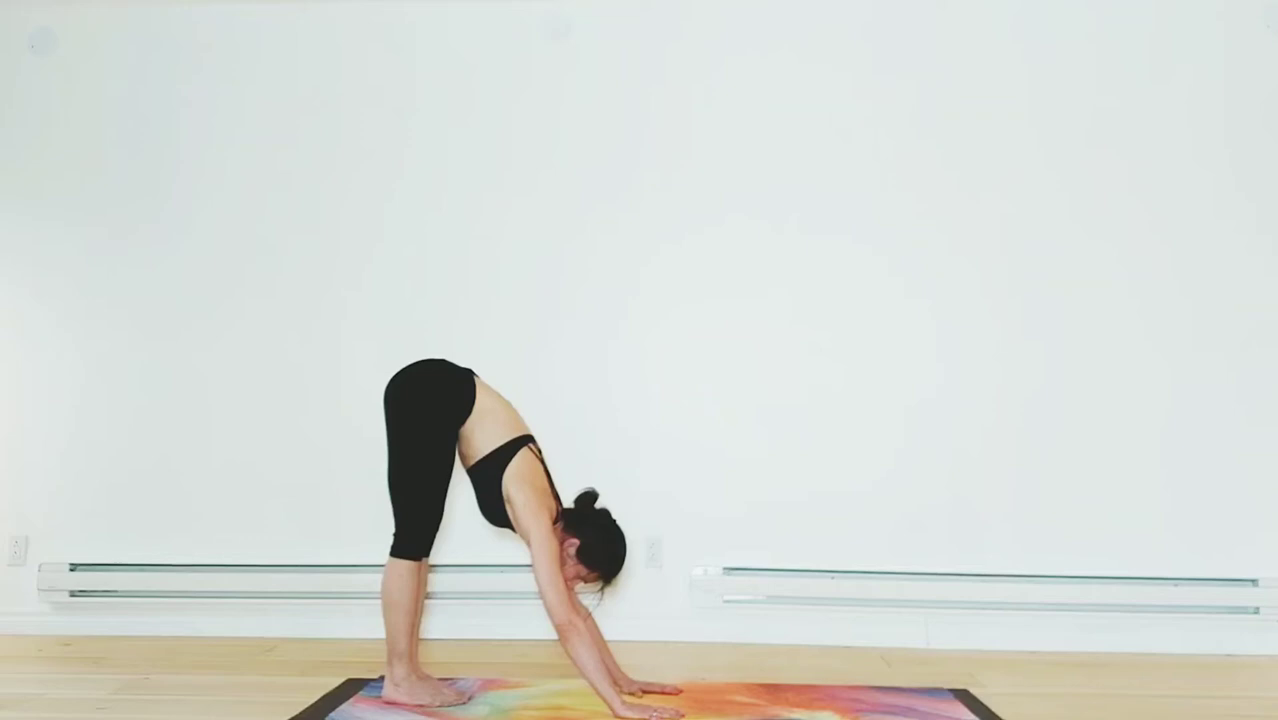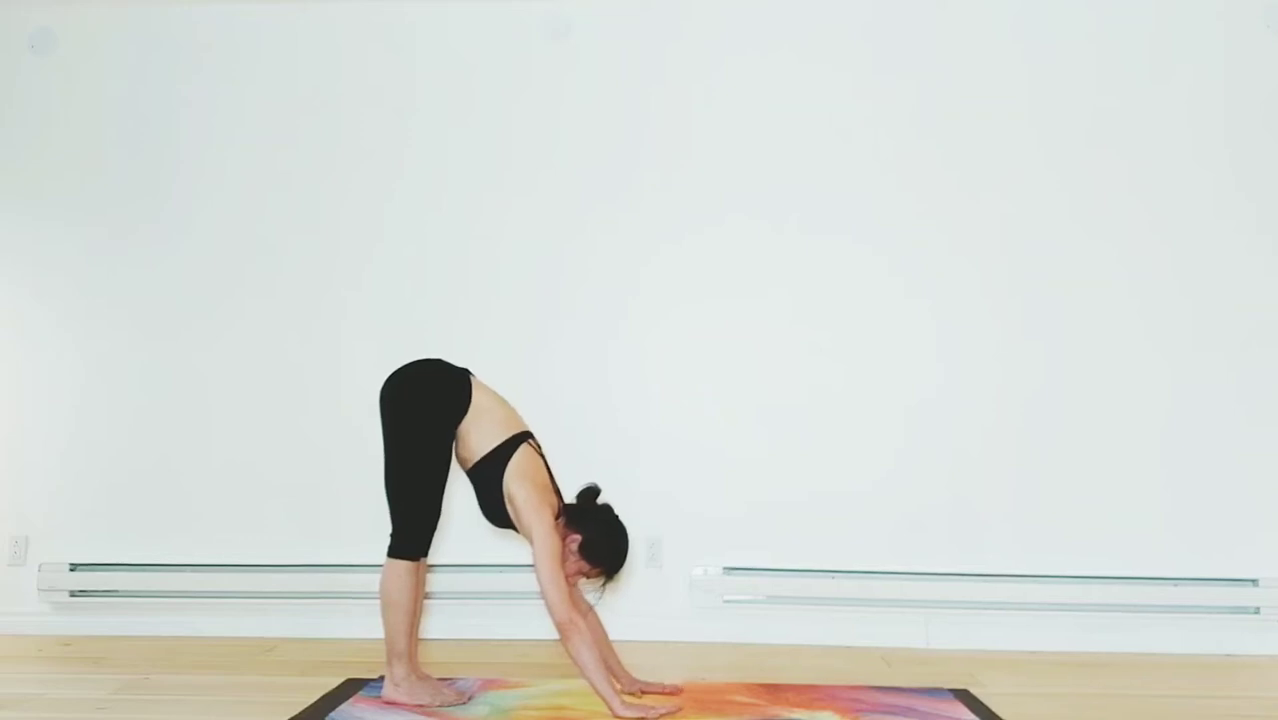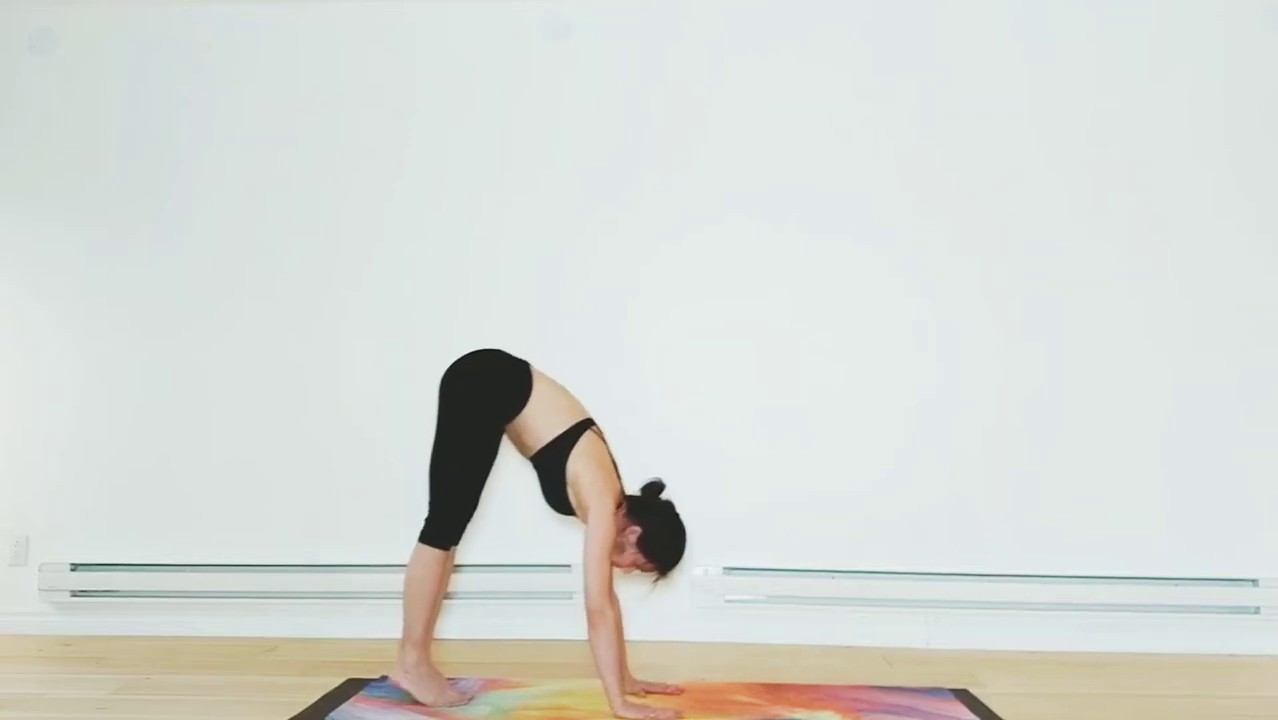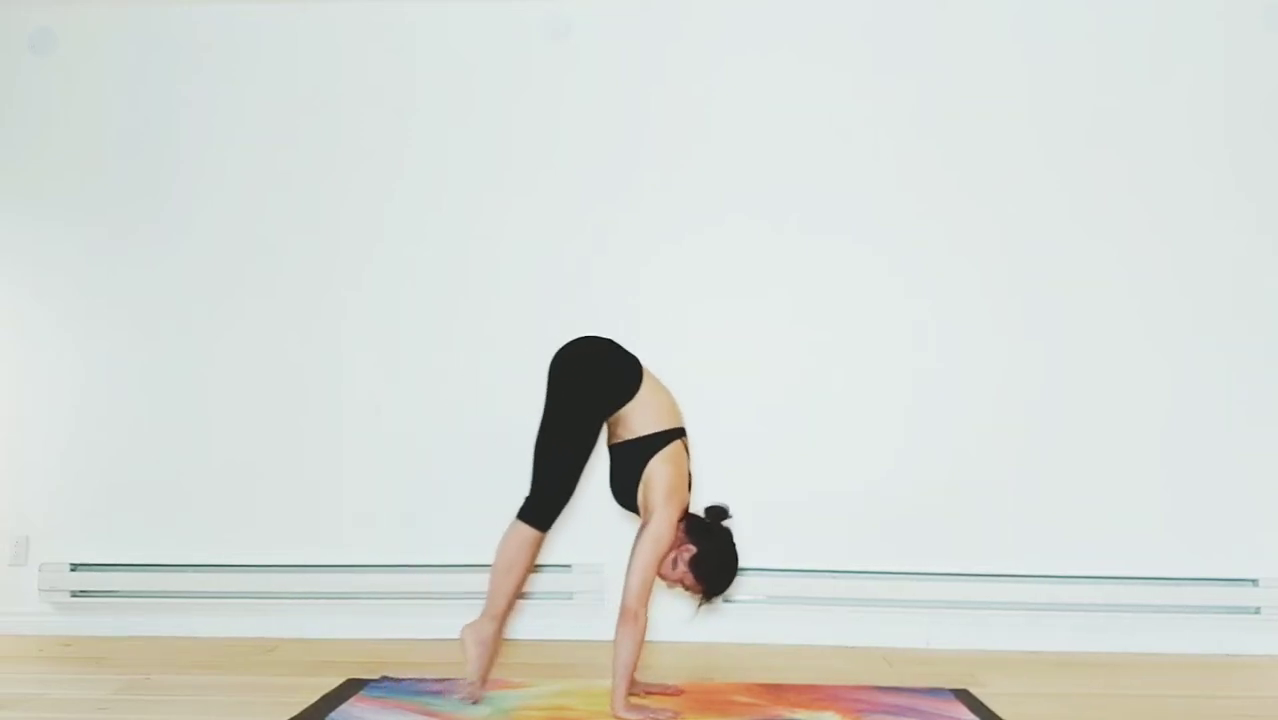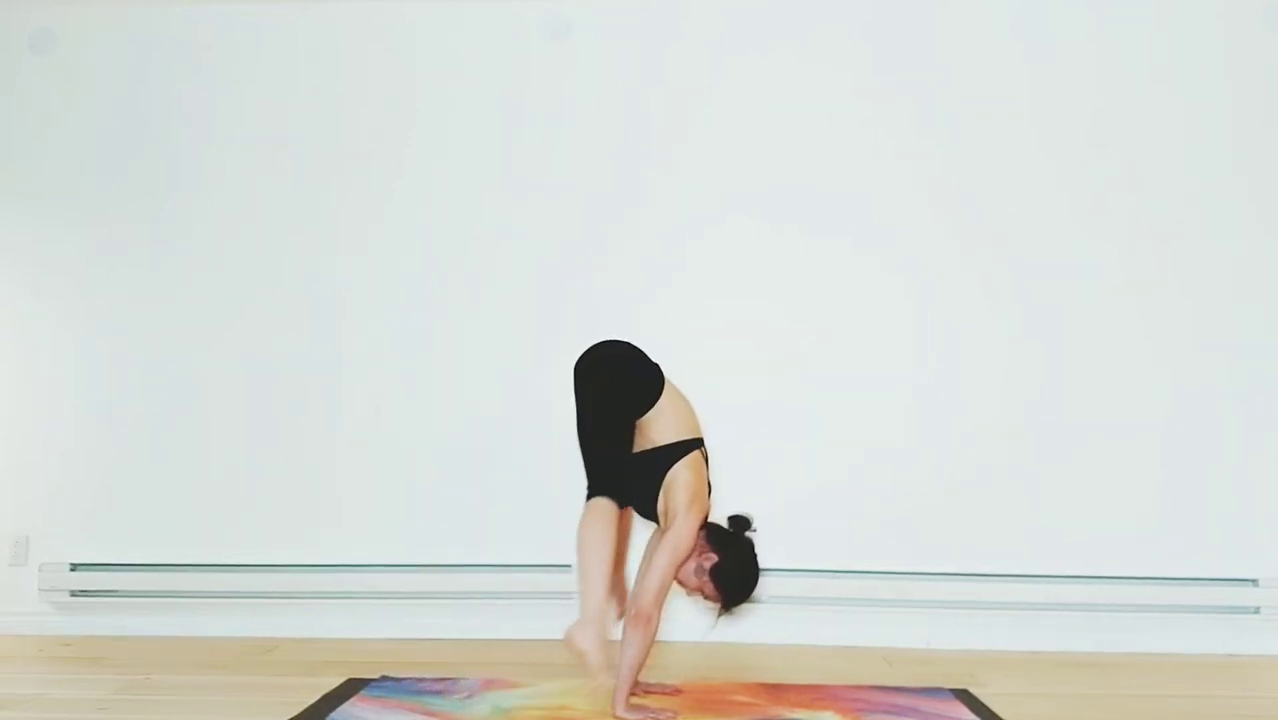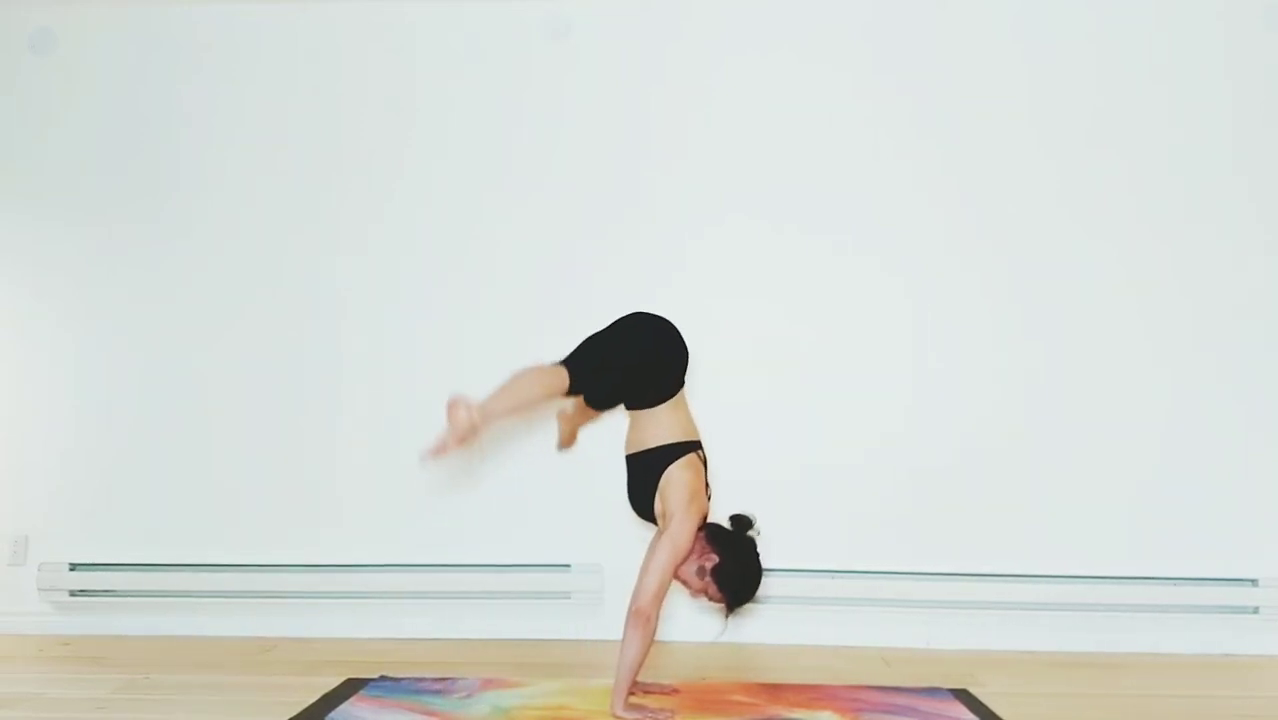
dt=0.7s
person 1, frame 1
left shoulder: (549, 518)
right shoulder: (539, 522)
left elbow: (574, 610)
right elbow: (566, 624)
left wrist: (622, 680)
left hip: (444, 398)
right hip: (424, 395)
left knee: (420, 539)
right knee: (413, 538)
left ankle: (408, 671)
right ankle: (399, 678)
person 1, frame 2
left shoulder: (553, 517)
right shoulder: (540, 517)
left elbow: (578, 606)
right elbow: (567, 621)
left wrist: (624, 679)
left hip: (441, 399)
right hip: (421, 395)
left knee: (417, 539)
right knee: (410, 540)
left ankle: (407, 672)
right ankle: (399, 679)
person 1, frame 3
left shoulder: (605, 501)
right shoulder: (603, 506)
left elbow: (605, 599)
right elbow: (598, 609)
left wrist: (625, 680)
left hip: (497, 388)
right hip: (483, 385)
left knee: (448, 528)
right knee: (445, 526)
left ankle: (418, 662)
right ankle: (411, 662)
person 1, frame 4
left shoulder: (666, 509)
right shoulder: (666, 513)
left elbow: (633, 605)
right elbow: (632, 609)
left wrist: (626, 682)
left hip: (599, 376)
right hip: (590, 370)
left knee: (545, 509)
right knee: (543, 507)
right ankle: (486, 628)
person 1, frame 5
left shoulder: (680, 517)
right shoulder: (686, 520)
left elbow: (645, 605)
right elbow: (645, 612)
left wrist: (627, 682)
left hip: (627, 382)
right hip: (615, 371)
left knee: (619, 499)
right knee: (607, 495)
right ankle: (591, 624)
person 1, frame 6
left shoulder: (682, 519)
right shoulder: (685, 521)
right elbow: (642, 611)
left wrist: (629, 681)
left hip: (651, 357)
left knee: (592, 401)
